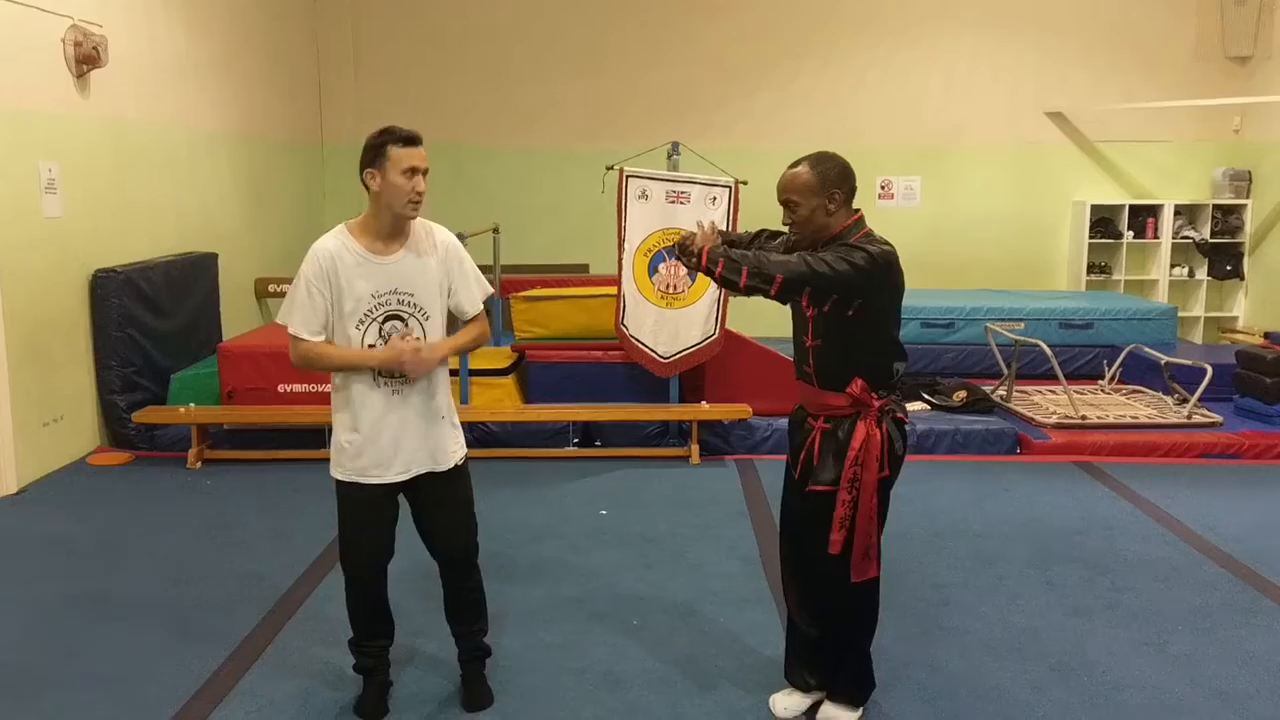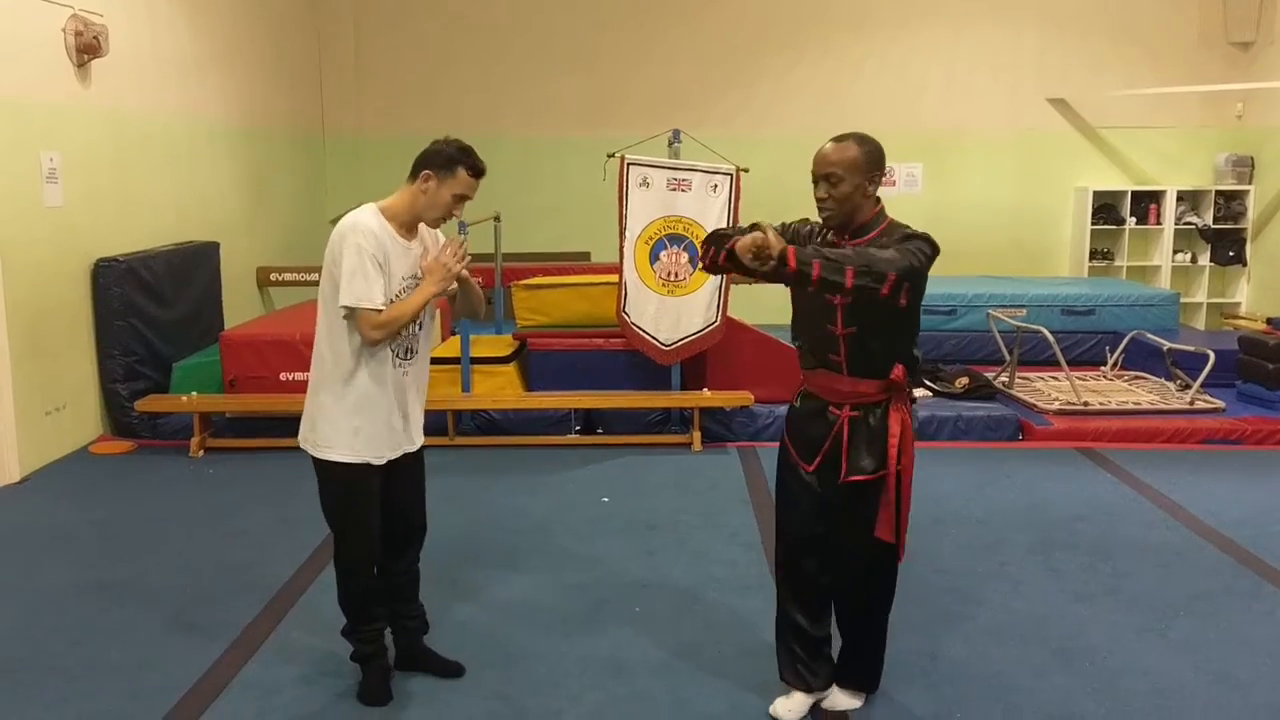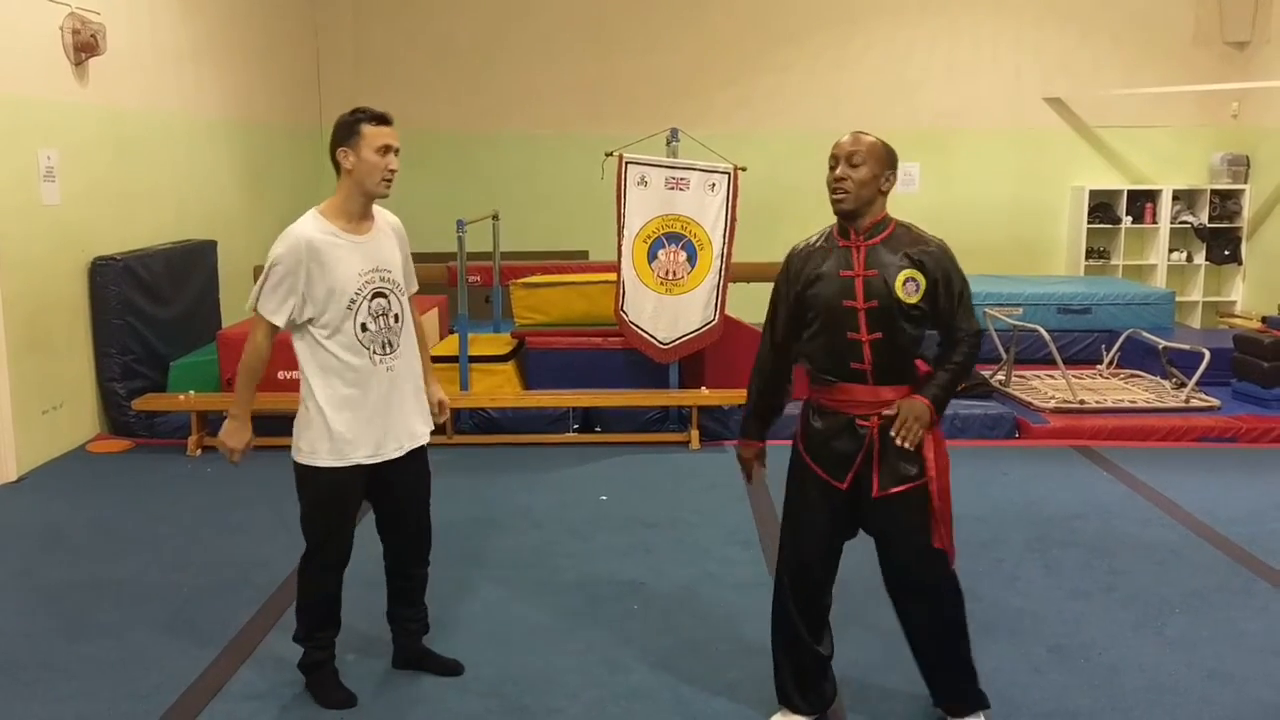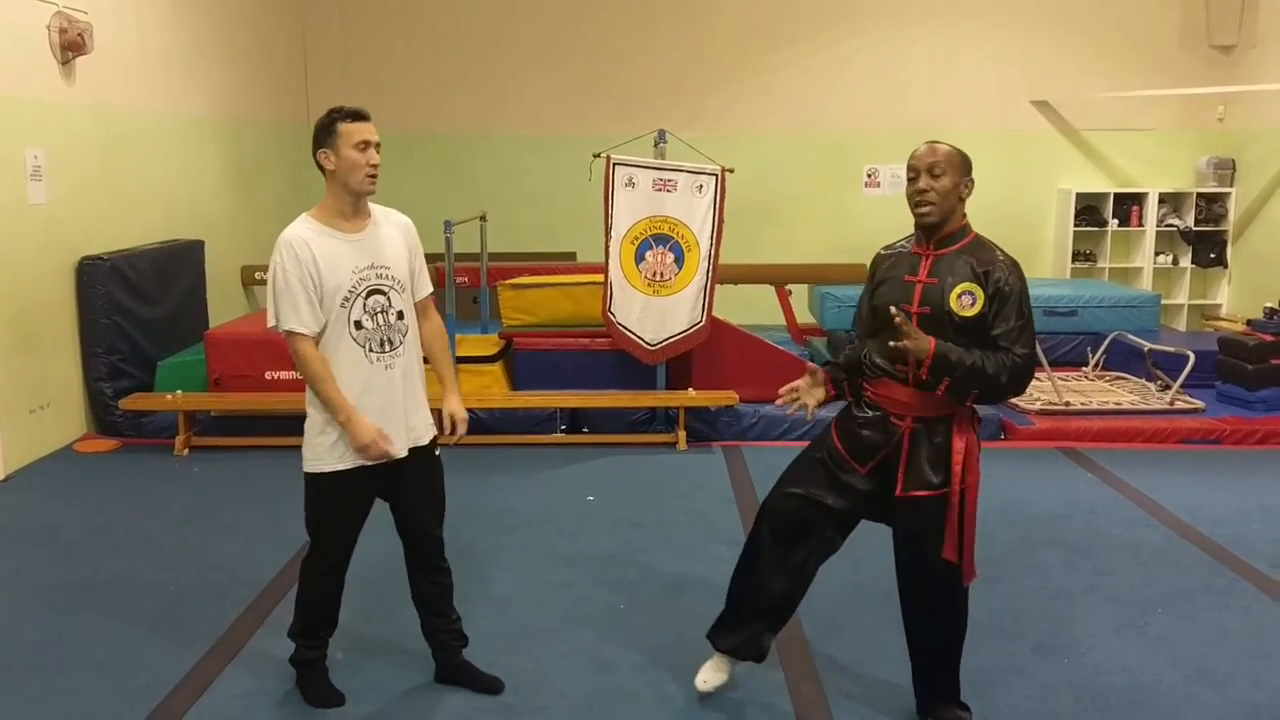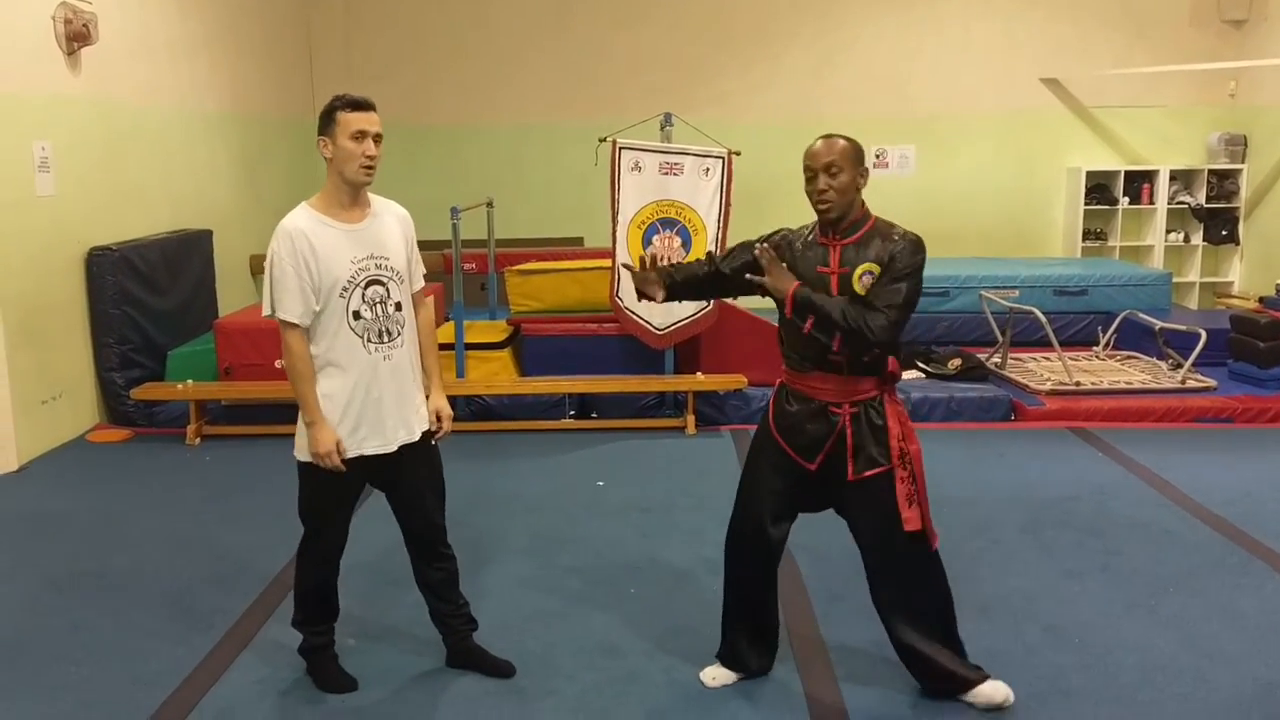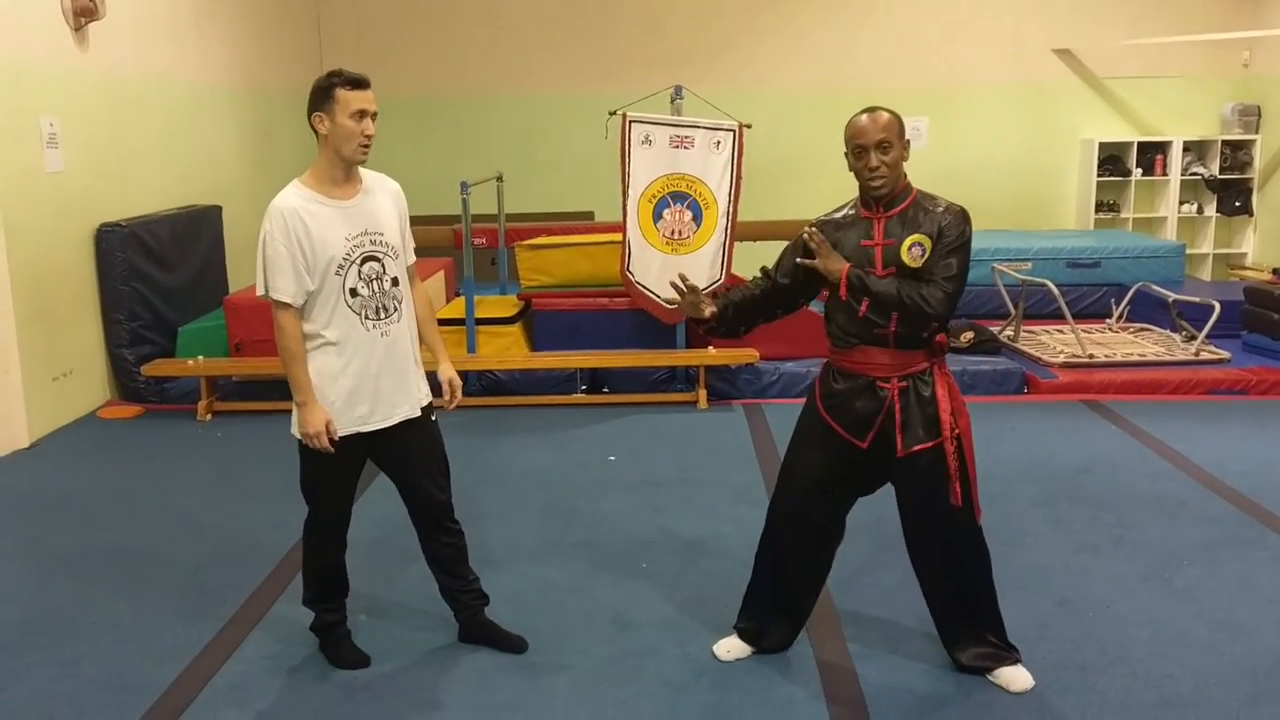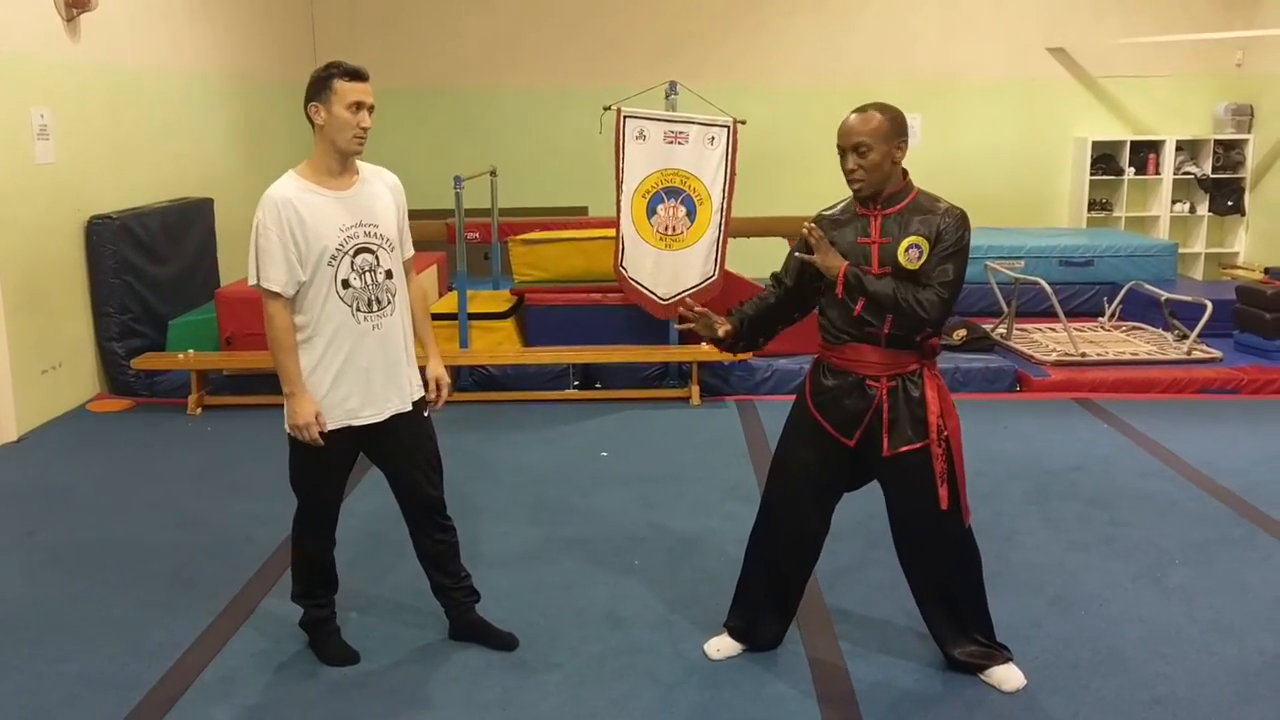
dt=0.7s
person 1, frame 1
left shoulder: (441, 244)
right shoulder: (329, 256)
left elbow: (478, 325)
right elbow: (301, 348)
left wrist: (437, 352)
right wrist: (379, 357)
left hip: (436, 442)
right hip: (362, 451)
left knee: (458, 556)
right knee: (364, 567)
left ankle: (473, 662)
right ankle: (374, 672)
person 1, frame 2
left shoulder: (433, 239)
right shoulder: (360, 231)
left elbow: (471, 310)
right elbow: (372, 327)
left wrist: (461, 280)
right wrist: (432, 285)
left hip: (402, 425)
right hip: (347, 429)
left knee: (406, 537)
right knee: (359, 547)
left ankle: (409, 642)
right ankle: (371, 657)
person 1, frame 3
left shoulder: (392, 228)
right shoulder: (304, 243)
right elbow: (263, 333)
left wrist: (430, 379)
right wrist: (239, 417)
left hip: (402, 428)
right hip: (334, 440)
left knee: (412, 540)
right knee: (327, 555)
left ankle: (409, 641)
right ankle: (318, 661)
person 1, frame 4
left shoulder: (400, 227)
right shoulder: (299, 244)
left elbow: (425, 312)
right elbow: (303, 346)
left wrist: (450, 390)
right wrist: (352, 422)
left hip: (412, 430)
right hip: (342, 441)
left knee: (427, 548)
right knee: (328, 556)
left ankle: (449, 656)
right ankle: (309, 661)
person 1, frame 5
left shoulder: (397, 219)
right shoulder: (297, 233)
right elbow: (293, 337)
left wrist: (435, 388)
right wrist: (315, 423)
left hip: (407, 421)
right hip: (339, 430)
left knee: (430, 536)
right knee: (323, 545)
left ankle: (459, 639)
right ankle: (318, 649)
person 1, frame 6
left shoulder: (389, 193)
right shoulder: (290, 212)
right elbow: (286, 315)
left wrist: (441, 357)
right wrist: (306, 402)
left hip: (404, 396)
right hip: (336, 408)
left knee: (437, 512)
right knee: (328, 523)
left ankle: (472, 614)
right ankle: (331, 625)
person 1, frame 7
left shoulder: (387, 186)
right shoulder: (284, 202)
right elbow: (276, 305)
left wrist: (432, 355)
right wrist: (296, 393)
left hip: (397, 391)
right hip: (326, 402)
left knee: (429, 506)
right knee: (317, 518)
left ankle: (462, 611)
right ankle: (319, 621)
person 2, frame 1
left shoulder: (870, 261)
right shoulder: (813, 244)
left elbow: (788, 275)
right elbow: (766, 247)
left wrist: (711, 255)
right wrist: (709, 241)
left hip: (860, 434)
right hip: (815, 426)
left knee: (845, 564)
right knee: (801, 558)
person 2, frame 2
left shoulder: (908, 246)
right shoulder: (803, 235)
left elbow: (873, 273)
right elbow: (712, 252)
left wrist: (792, 258)
right wrist: (743, 244)
left hip: (874, 427)
right hip: (811, 417)
left knee: (864, 559)
right knee: (797, 549)
person 2, frame 3
left shoulder: (926, 254)
right shoulder: (806, 259)
left elbow: (964, 340)
right elbow: (775, 351)
left wrist: (930, 399)
right wrist: (753, 431)
left hip: (900, 437)
right hip: (827, 436)
left knee: (924, 576)
right knee: (802, 573)
person 2, frame 4
left shoulder: (994, 270)
right shoulder: (889, 260)
left elbow: (1016, 368)
left wrist: (934, 353)
right wrist: (828, 380)
left hip: (937, 442)
right hip: (865, 426)
left knee: (935, 579)
right knee: (785, 520)
right ankle: (732, 644)
person 2, frame 5
left shoulder: (900, 248)
right shoulder: (787, 245)
left elbow: (874, 332)
right elbow: (720, 272)
left wrist: (794, 295)
right wrist: (666, 282)
left hip: (868, 421)
right hip: (796, 416)
left knee: (902, 549)
right knee: (751, 536)
left ankle: (952, 672)
right ankle: (744, 655)
person 2, frame 6
left shoulder: (946, 221)
right shoulder: (830, 228)
left elbow: (932, 306)
right elbow: (775, 290)
left wrist: (849, 277)
right wrist: (716, 311)
left hip: (918, 398)
right hip: (843, 394)
left knee: (948, 530)
right knee: (797, 515)
left ankle: (985, 650)
right ankle: (762, 629)
person 2, frame 7
left shoulder: (944, 223)
right shoulder: (829, 223)
left elbow: (927, 310)
right elbow: (785, 295)
left wrist: (846, 275)
right wrist: (731, 327)
left hip: (908, 399)
right hip: (833, 391)
left knee: (936, 530)
right knee: (785, 513)
left ankle: (976, 648)
right ankle: (751, 628)
